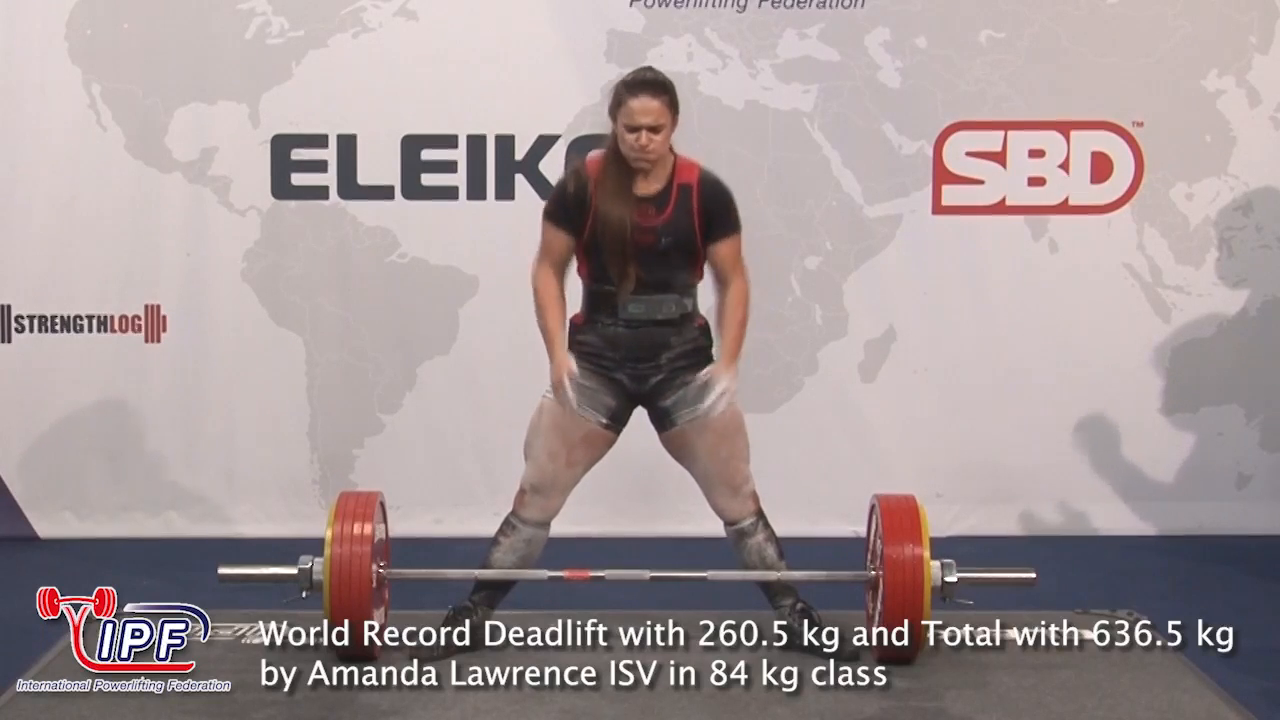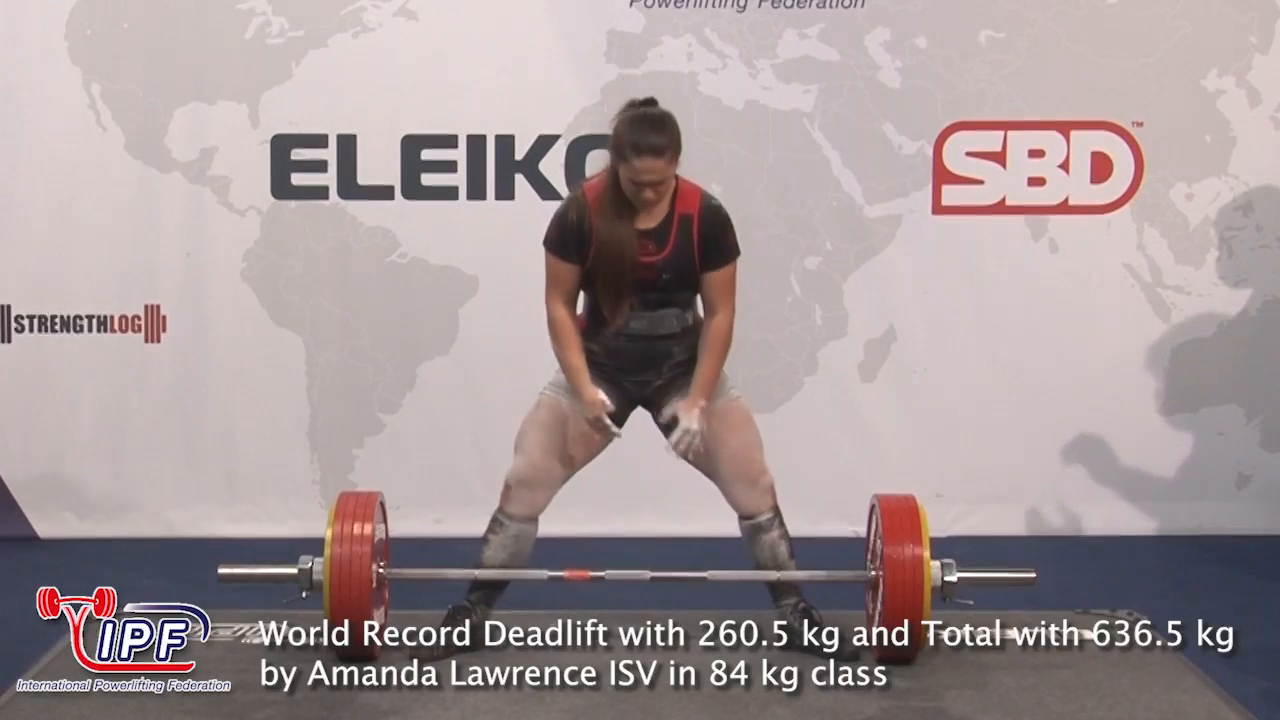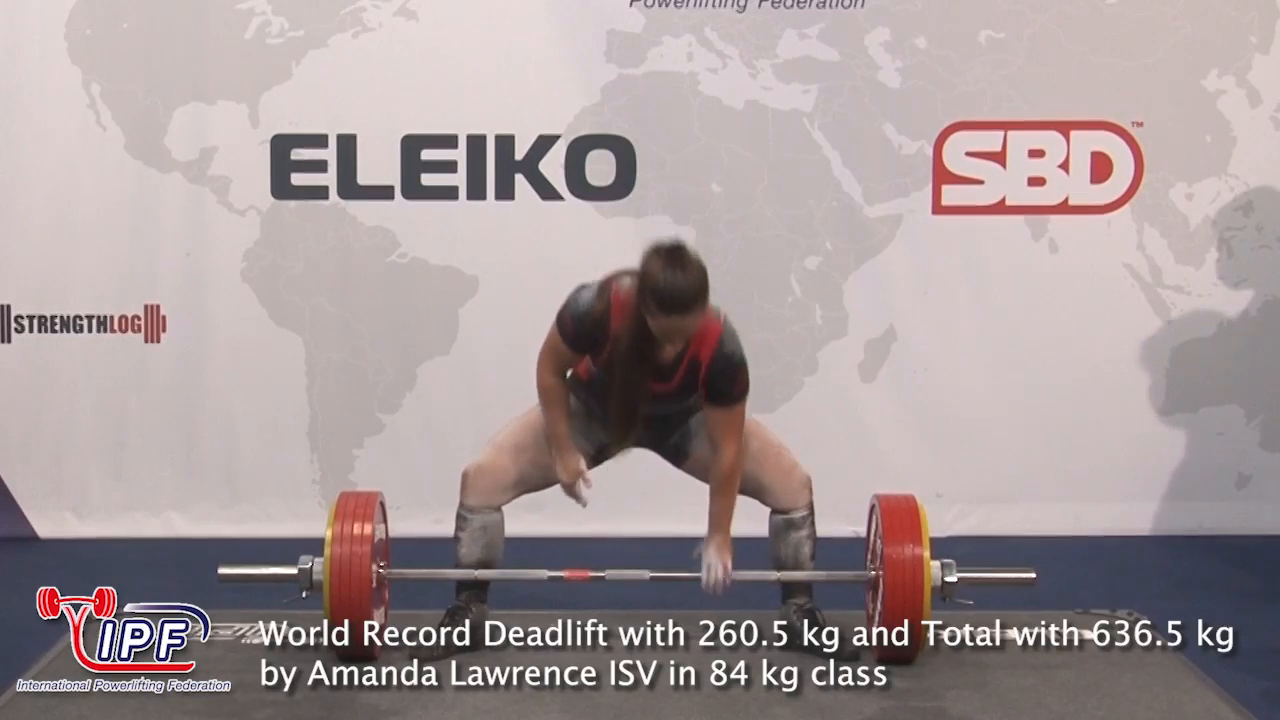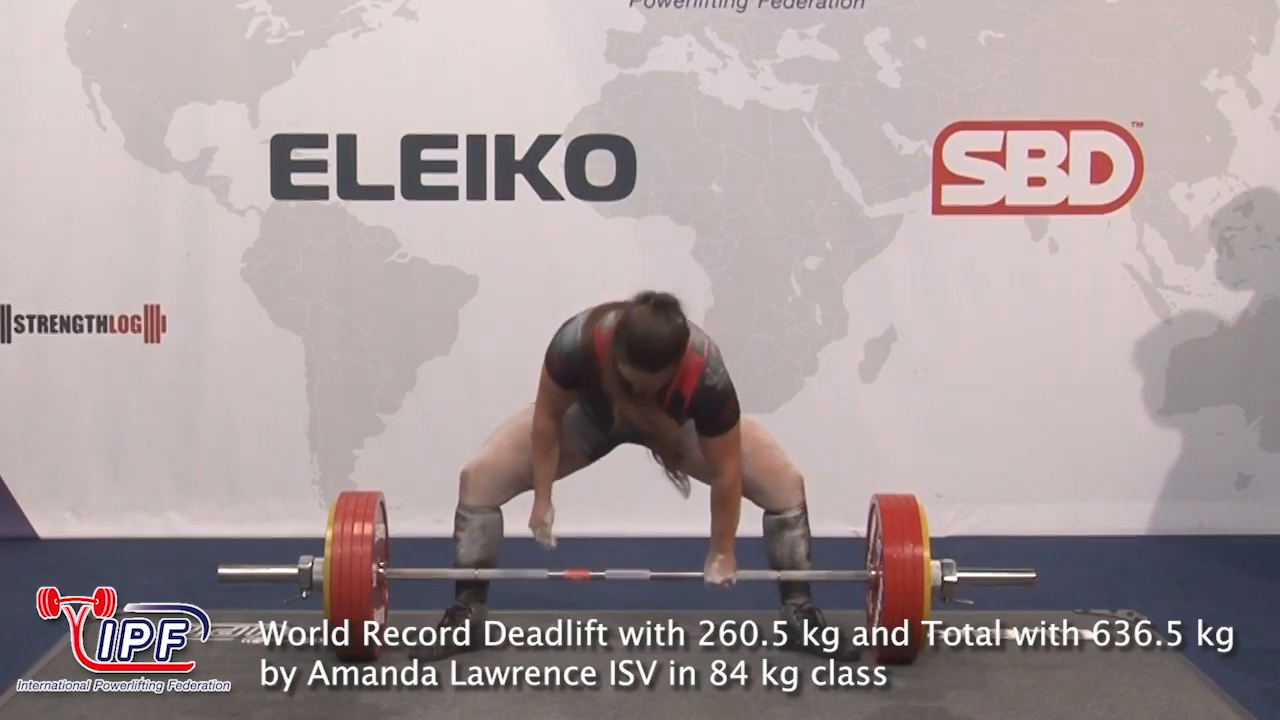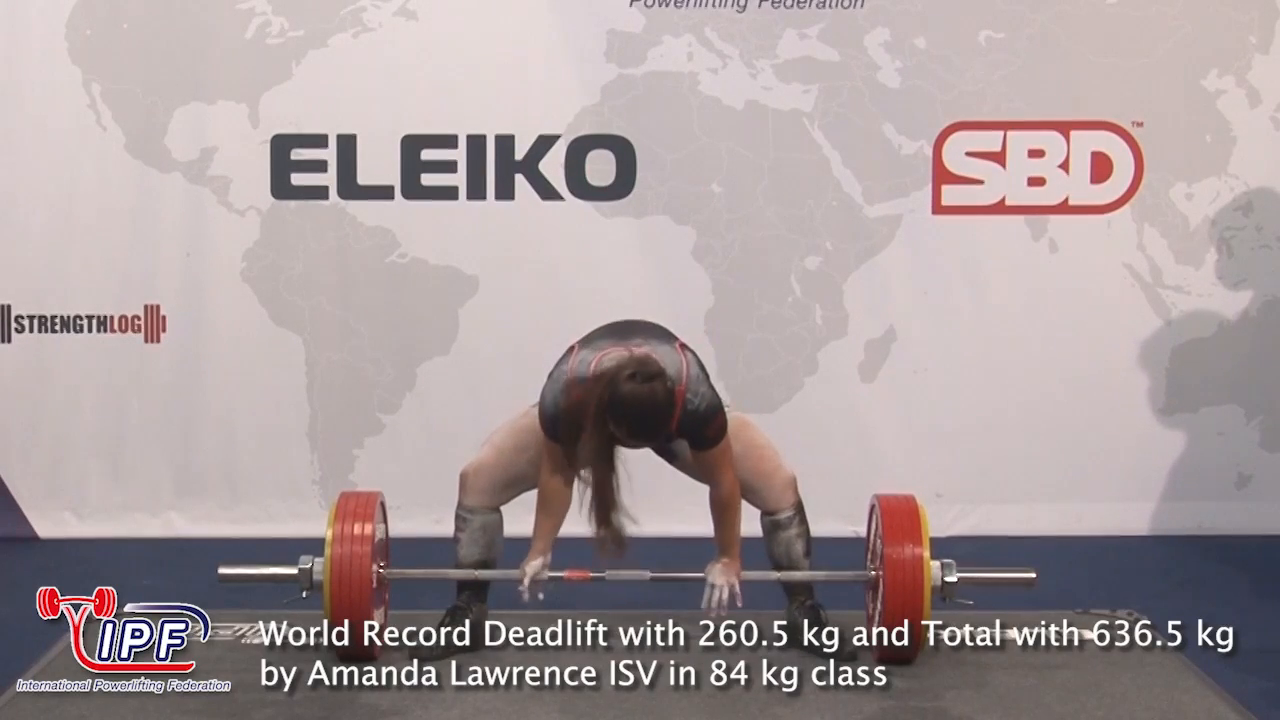
dt=0.3s
person 1, frame 1
left shoulder: (705, 191)
right shoulder: (580, 186)
left elbow: (733, 283)
right elbow: (548, 274)
left wrist: (727, 362)
right wrist: (556, 352)
left hip: (684, 362)
right hip: (596, 361)
left knee: (736, 497)
right knee: (537, 493)
left ankle: (794, 616)
right ankle: (472, 615)
person 1, frame 2
left shoulder: (705, 216)
right shoulder: (580, 212)
left elbow: (720, 314)
right elbow: (559, 304)
left wrist: (699, 400)
right wrist: (581, 386)
left hip: (683, 367)
right hip: (600, 366)
left knee: (753, 489)
right knee: (524, 486)
left ankle: (796, 615)
right ankle: (472, 613)
person 1, frame 3
left shoulder: (722, 348)
right shoulder: (594, 308)
left elbow: (727, 449)
right elbow: (550, 371)
left wrist: (718, 538)
right wrist: (563, 453)
left hip: (684, 423)
right hip: (595, 414)
left knee: (791, 488)
right knee: (482, 481)
left ankle: (800, 618)
right ankle: (468, 613)
person 1, frame 4
left shoulder: (706, 375)
right shoulder: (580, 342)
left elbow: (726, 471)
right elbow: (547, 417)
left wrist: (723, 553)
right wrist: (542, 501)
left hip: (678, 423)
right hip: (590, 413)
left knee: (785, 485)
right knee: (479, 479)
left ankle: (799, 613)
right ankle: (468, 611)
person 1, frame 5
left shoulder: (695, 399)
right shoulder: (565, 395)
left elbow: (723, 481)
right elbow: (557, 474)
left wrist: (728, 558)
right wrist: (540, 551)
left hip: (672, 404)
right hip: (586, 409)
left knee: (779, 485)
right knee: (477, 480)
left ankle: (802, 611)
right ankle: (468, 612)
